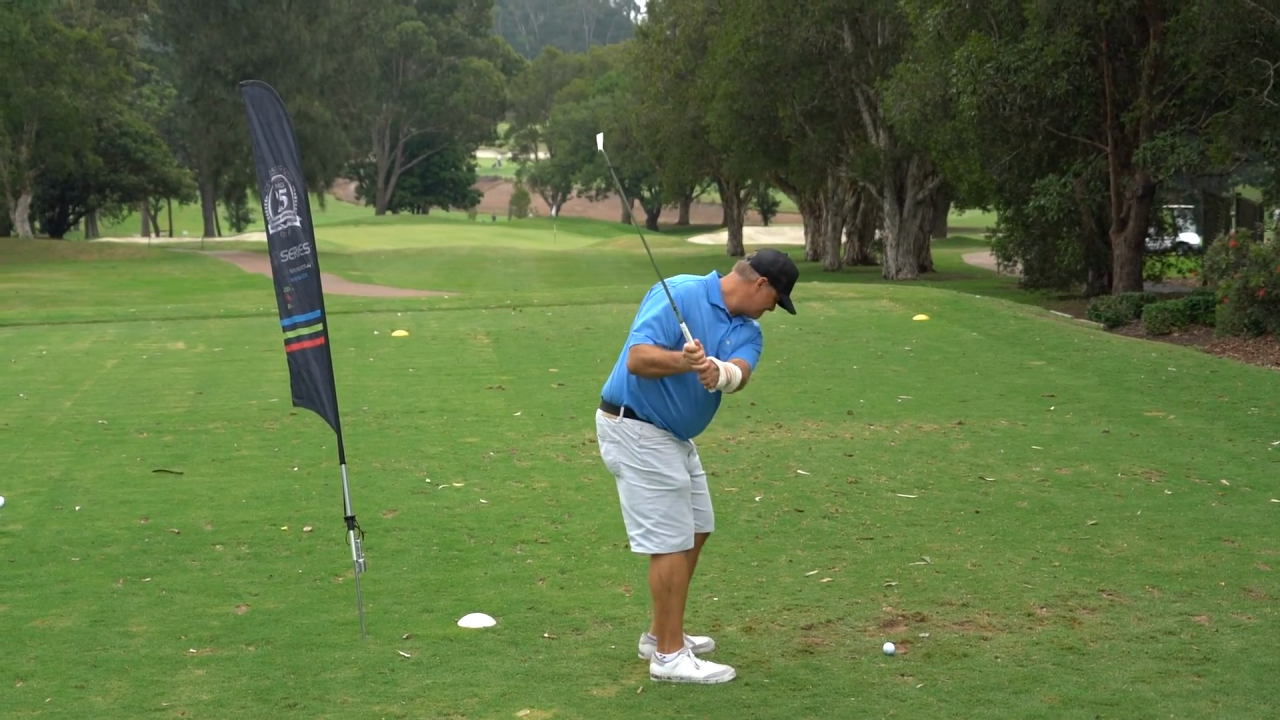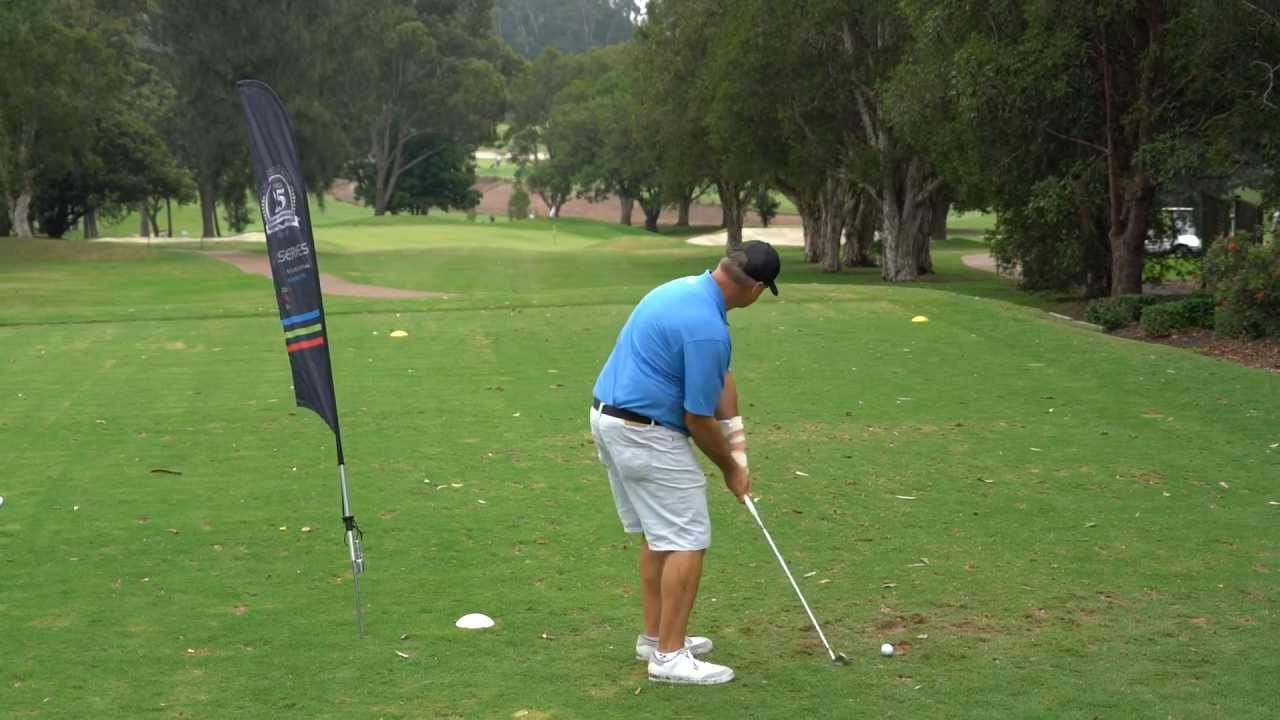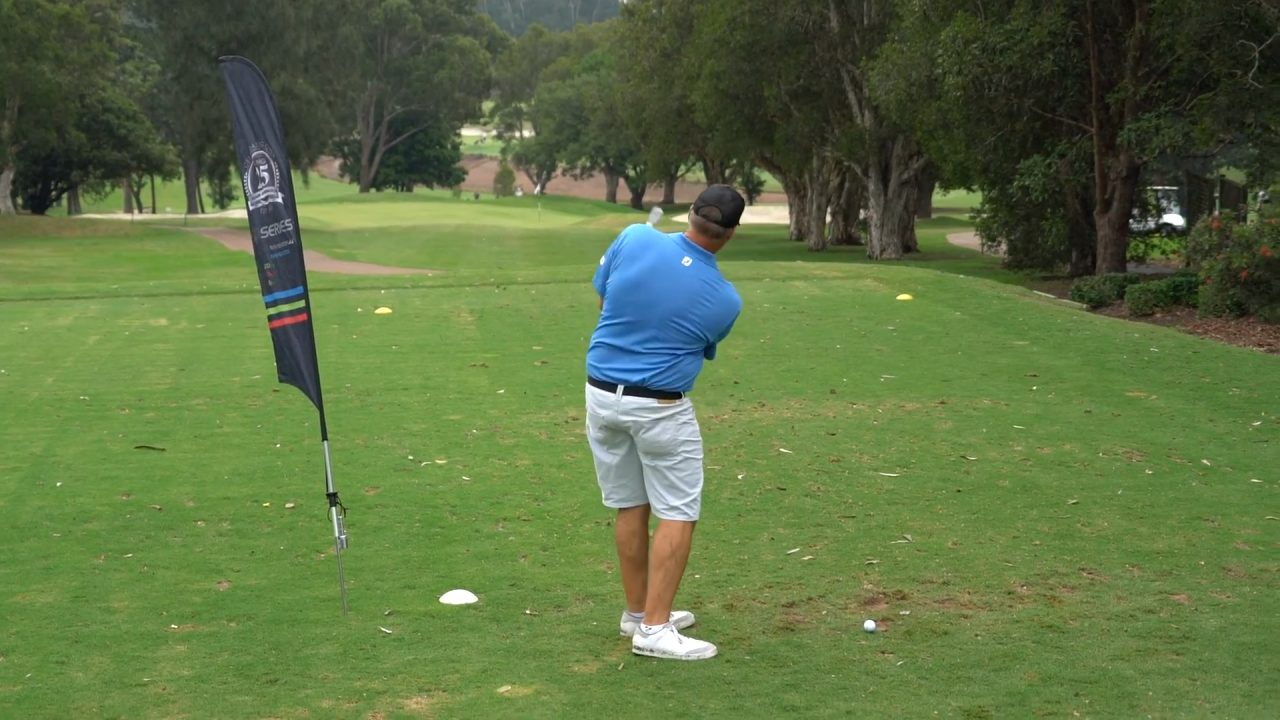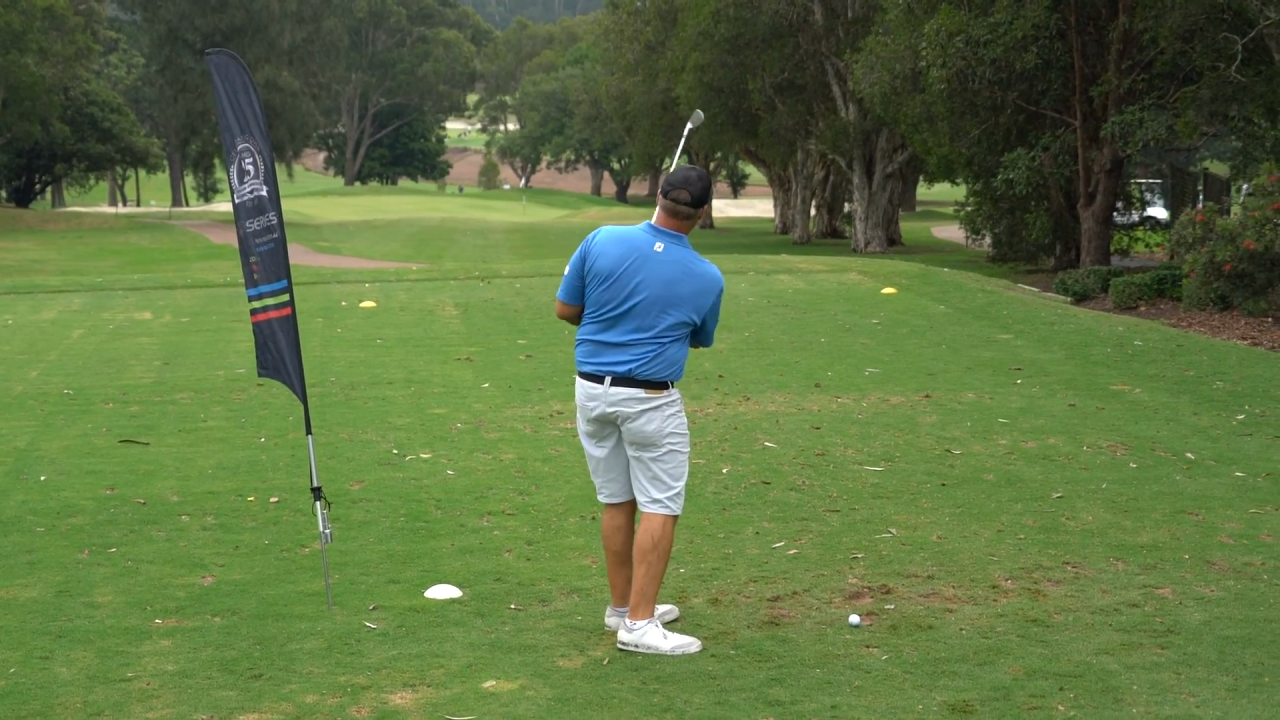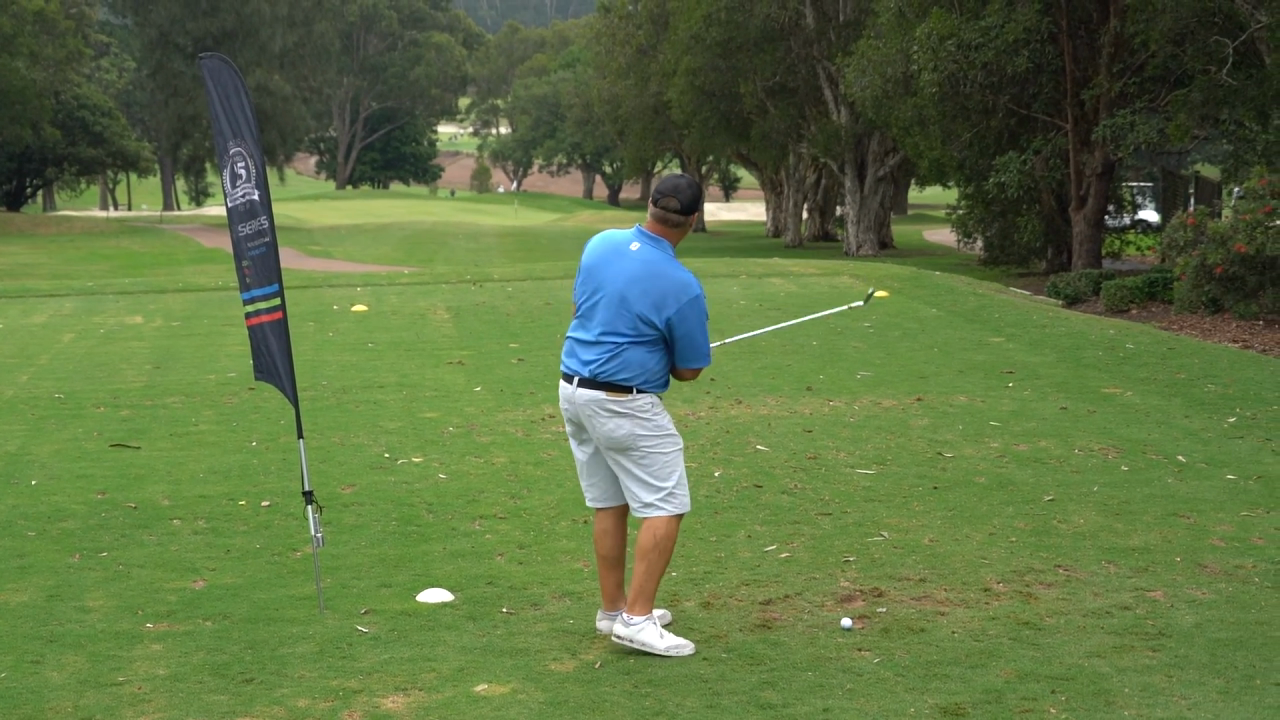
dt=0.3s
person 1, frame 1
left shoulder: (748, 331)
right shoulder: (681, 293)
left elbow: (737, 375)
right elbow: (639, 357)
left wrist: (718, 370)
right wrist: (683, 361)
left hip: (669, 435)
right hip: (636, 430)
left knee: (694, 532)
right knee: (672, 543)
left ankle: (660, 634)
right ankle: (670, 655)
person 1, frame 2
left shoulder: (690, 291)
right shoulder: (709, 329)
left elbow: (720, 379)
right elbow: (699, 420)
left wrist: (737, 443)
right wrist: (729, 467)
left hip: (615, 421)
right hip: (647, 433)
left knee: (658, 534)
right knee: (687, 541)
left ankle: (656, 635)
right ankle: (668, 655)
person 1, frame 3
left shoulder: (634, 241)
right shoulder: (724, 300)
left elbow: (604, 292)
left hip: (601, 394)
right hip: (660, 408)
left knee: (630, 507)
right knee: (676, 514)
left ankle: (637, 612)
right ankle: (654, 628)
person 1, frame 4
left shoulder: (602, 240)
right shoulder: (707, 278)
left elbow: (566, 309)
left hip: (592, 389)
right hip: (650, 400)
left knee: (616, 501)
right knee: (659, 508)
left ankle: (623, 606)
right ankle: (639, 623)
person 1, frame 5
left shoulder: (601, 243)
right shoulder: (682, 287)
right elbow: (690, 371)
left hip: (577, 391)
right hip: (624, 403)
left knee: (609, 505)
right knee: (665, 507)
left ankle: (614, 608)
right ankle: (639, 618)
